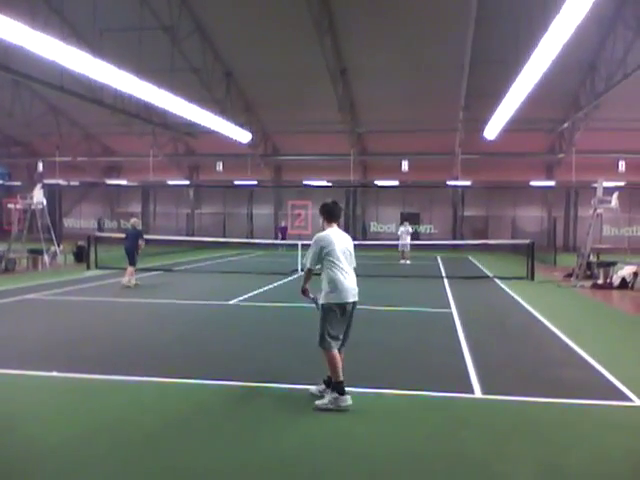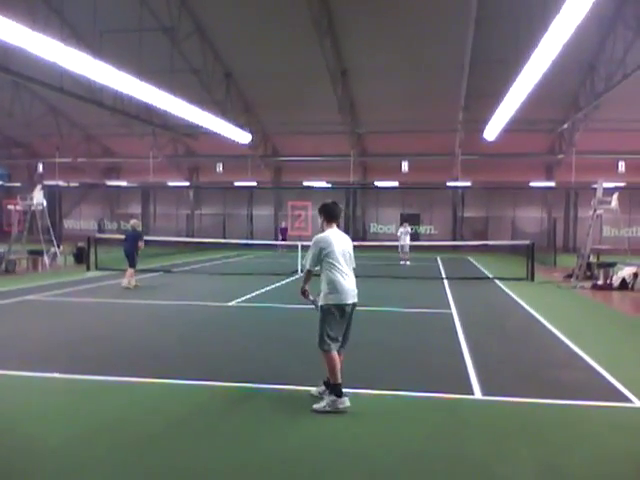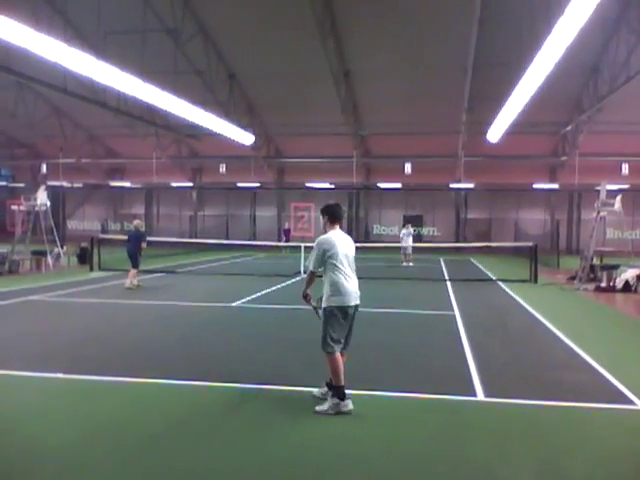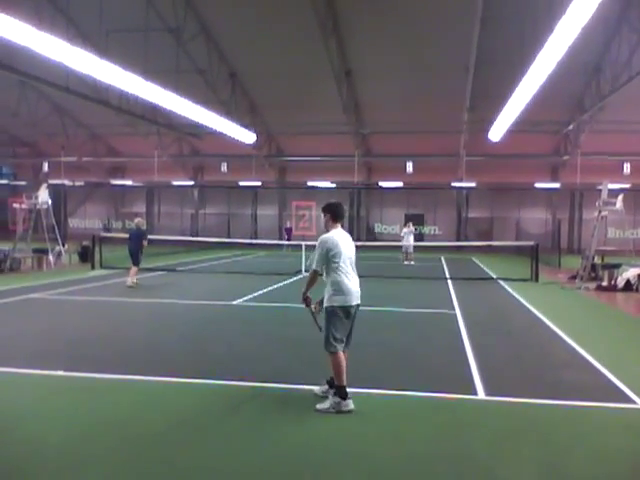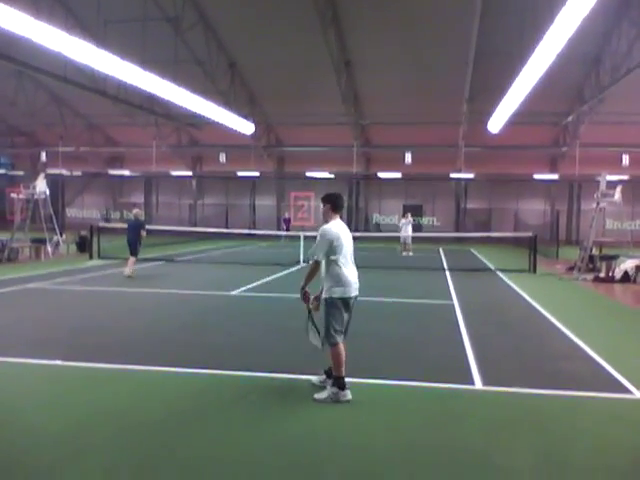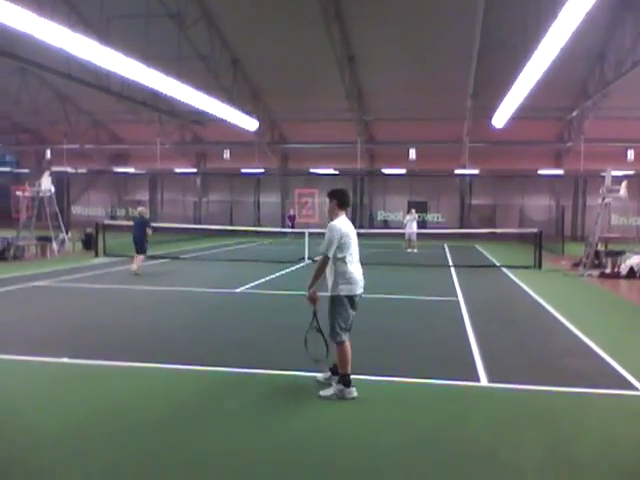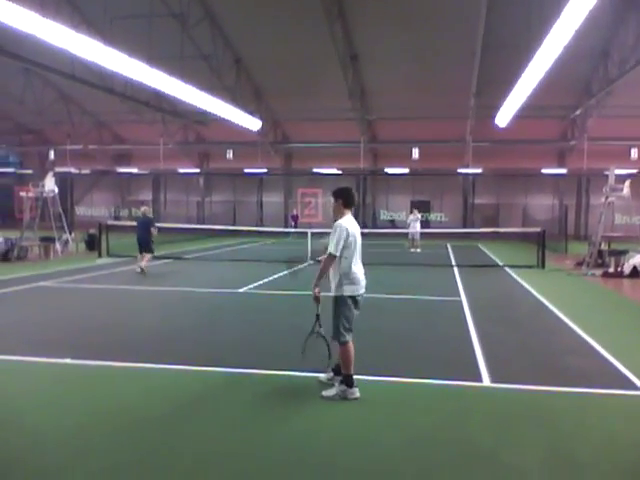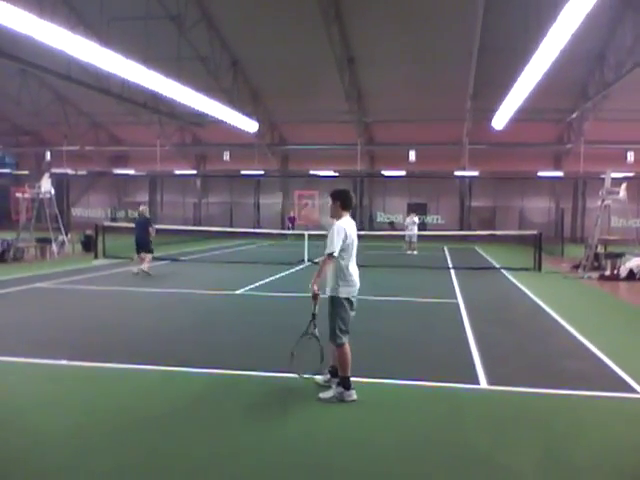
dt=0.1s
person 1, frame 1
left shoulder: (321, 238)
right shoulder: (347, 238)
left elbow: (309, 267)
left wrist: (304, 285)
left hip: (334, 296)
right hip: (351, 294)
left knee: (329, 344)
right knee: (338, 343)
left ankle: (340, 394)
right ankle: (330, 384)
person 1, frame 2
left shoulder: (320, 239)
right shoulder: (346, 239)
left elbow: (309, 269)
left wrist: (304, 286)
left hip: (333, 297)
right hip: (350, 295)
left knee: (328, 345)
right knee: (338, 345)
left ankle: (338, 396)
right ankle: (330, 386)
person 1, frame 3
left shoulder: (324, 240)
right shoulder: (348, 240)
left elbow: (313, 271)
left wrist: (306, 290)
right wrist: (325, 295)
left hip: (337, 298)
right hip: (352, 297)
left knee: (331, 347)
right knee: (340, 346)
left ankle: (341, 399)
right ankle: (333, 387)
person 1, frame 4
left shoulder: (326, 239)
right shoulder: (348, 239)
left elbow: (316, 271)
left wrist: (306, 292)
right wrist: (324, 298)
left hip: (339, 298)
right hip: (353, 296)
left knee: (334, 347)
right knee: (341, 345)
left ankle: (342, 398)
right ankle: (334, 385)
person 1, frame 5
left shoulder: (326, 230)
right shoulder: (343, 229)
left elbow: (316, 263)
left wrist: (304, 287)
right wrist: (321, 293)
left hip: (338, 290)
right hip: (350, 287)
left knee: (334, 338)
right knee: (337, 336)
left ankle: (340, 388)
right ankle: (331, 375)
person 1, frame 6
left shoulder: (335, 226)
right shoulder: (347, 225)
left elbow: (325, 259)
left wrist: (312, 287)
right wrist: (327, 281)
left hip: (343, 287)
right hip: (354, 284)
left knee: (339, 335)
right knee: (342, 333)
left ankle: (346, 385)
right ankle: (337, 372)
person 1, frame 7
left shoulder: (341, 225)
right shoulder: (351, 223)
left elbow: (331, 258)
left wrist: (316, 285)
left hip: (346, 287)
right hip: (354, 284)
left knee: (343, 335)
right knee: (342, 333)
left ankle: (348, 386)
right ankle: (338, 372)
person 1, frame 8
left shoulder: (339, 226)
right shoulder: (349, 223)
left elbow: (329, 256)
left wrist: (315, 283)
left hip: (341, 288)
right hip: (347, 285)
left knee: (339, 337)
right knee: (338, 335)
left ankle: (345, 388)
right ankle: (335, 373)
